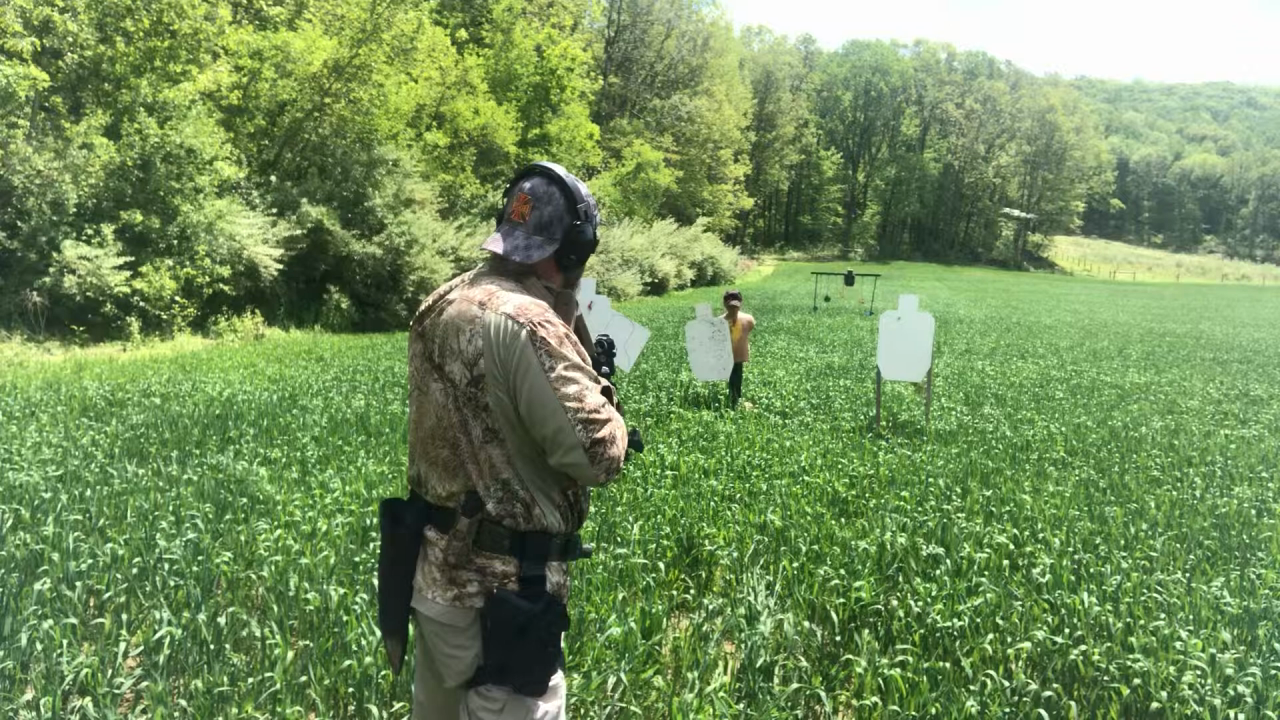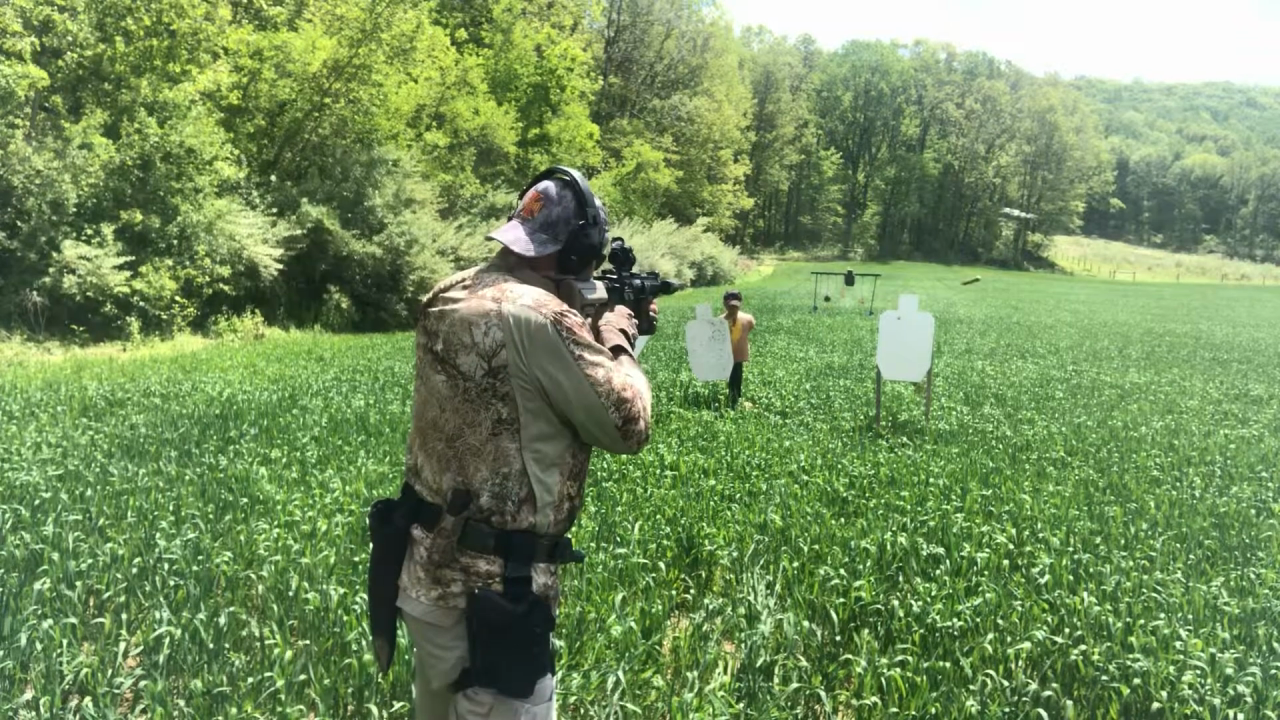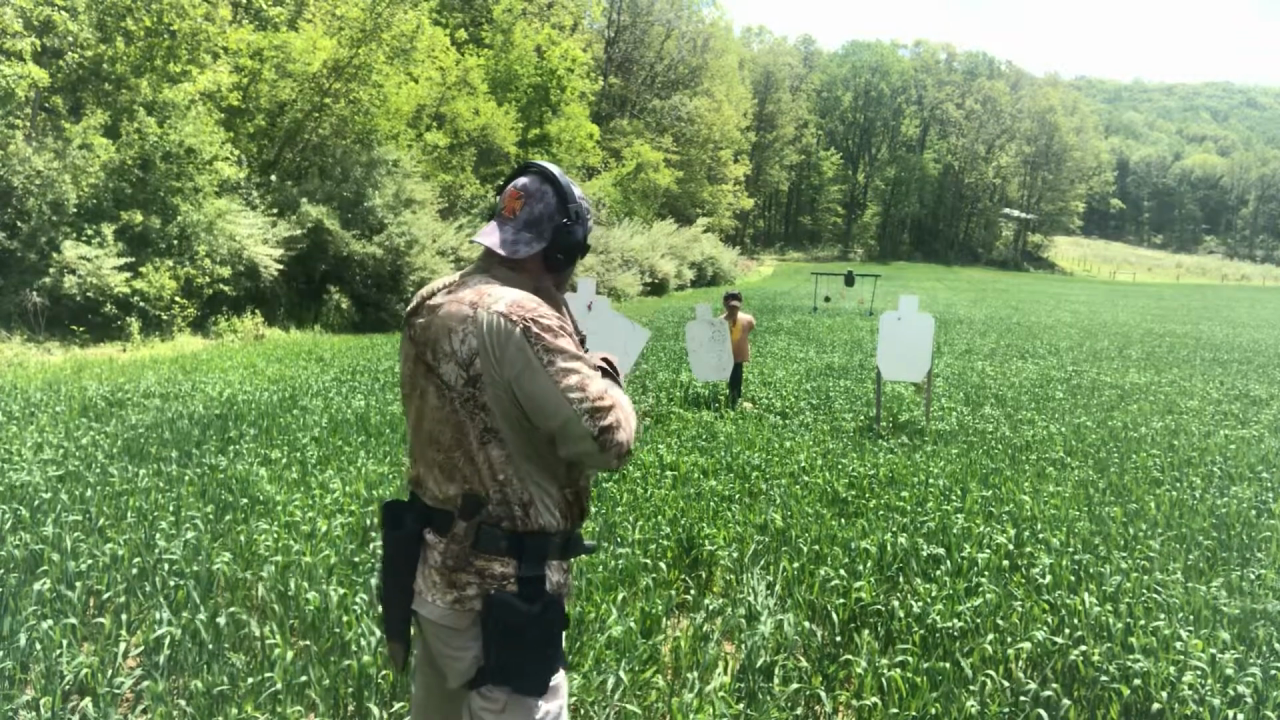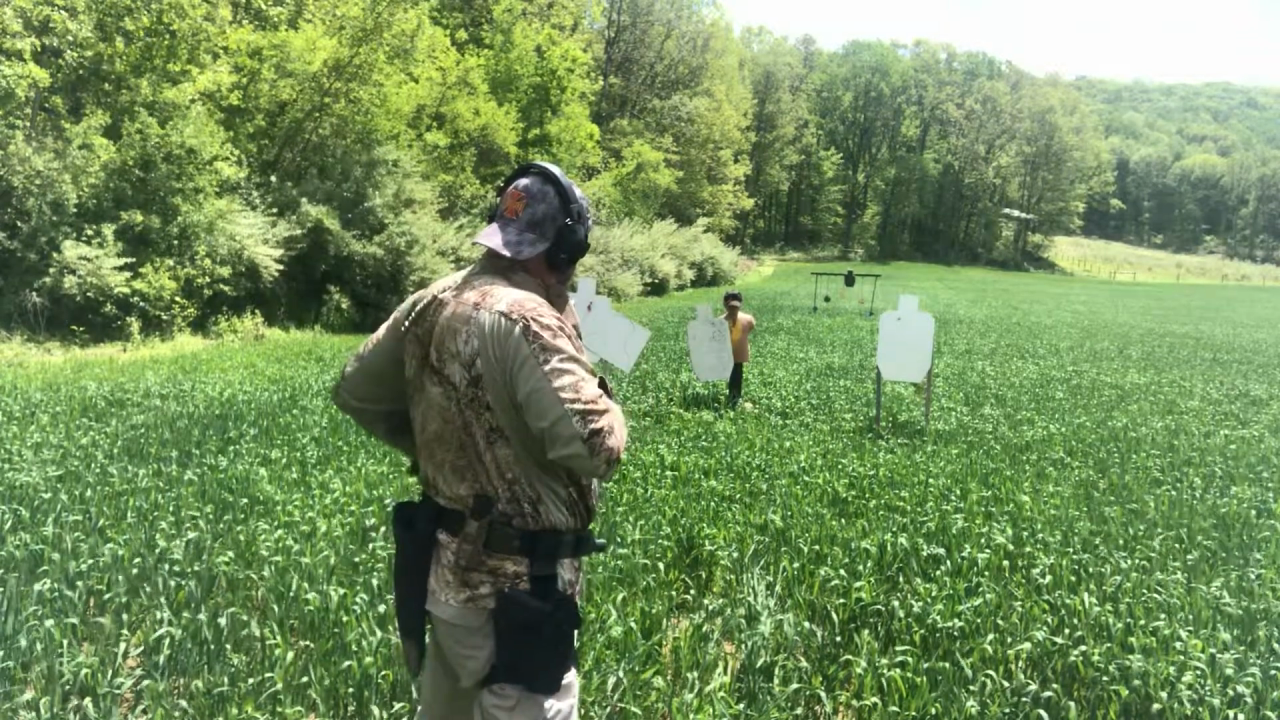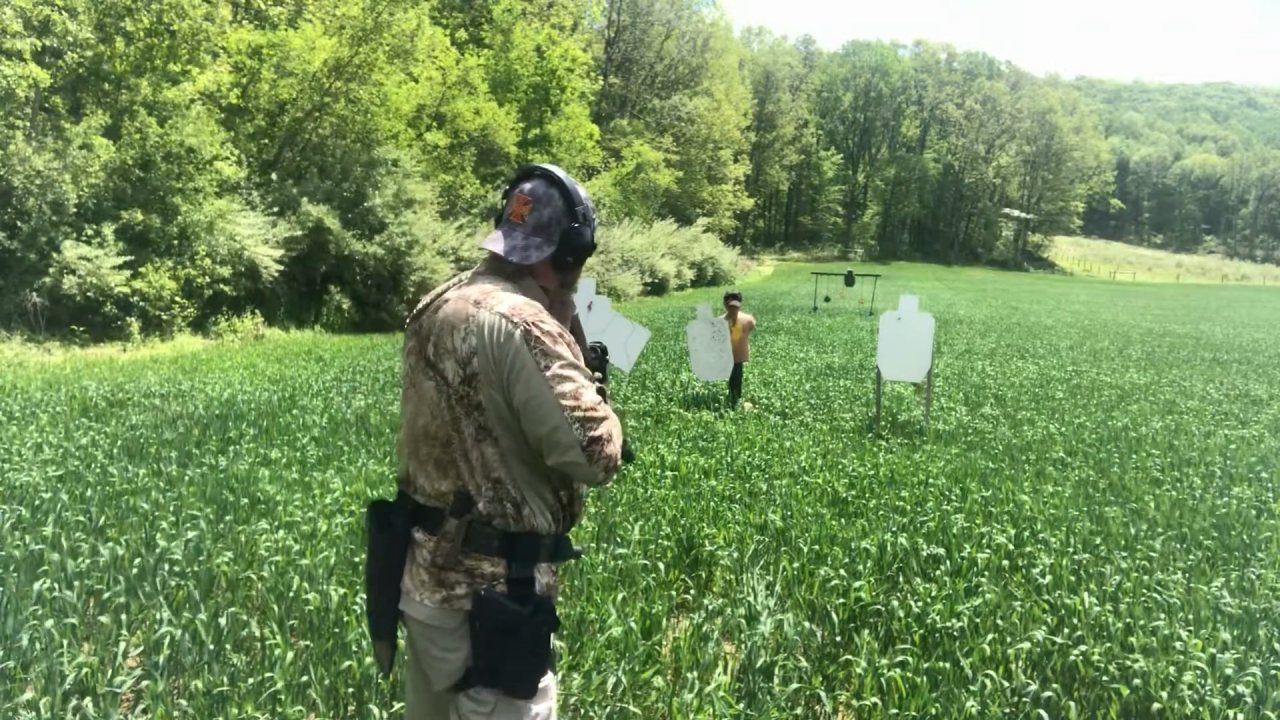
dt=1s
person 1, frame 1
left shoulder: (442, 303)
right shoulder: (528, 323)
right elbow: (594, 454)
left wrist: (569, 367)
right wrist: (599, 392)
left hip: (436, 572)
right hip: (501, 589)
person 1, frame 2
left shoulder: (446, 299)
right shoulder: (540, 318)
right elbow: (627, 426)
left wrist: (590, 330)
right wrist: (617, 338)
left hip: (426, 569)
right hip: (491, 586)
person 1, frame 3
left shoulder: (430, 303)
right shoulder: (523, 323)
right elbow: (607, 440)
left wrist: (567, 364)
right wrist: (602, 376)
left hip: (435, 568)
right hip: (501, 584)
person 1, frame 4
left shoulder: (430, 304)
right shoulder: (525, 322)
left elbow: (354, 391)
right elbow: (593, 446)
right wrist: (603, 402)
left hip: (446, 566)
right hip: (515, 582)
person 1, frame 5
left shoulder: (437, 305)
right shoulder: (523, 326)
right elbow: (593, 454)
right wrist: (597, 402)
left hip: (425, 570)
right hip: (489, 586)
